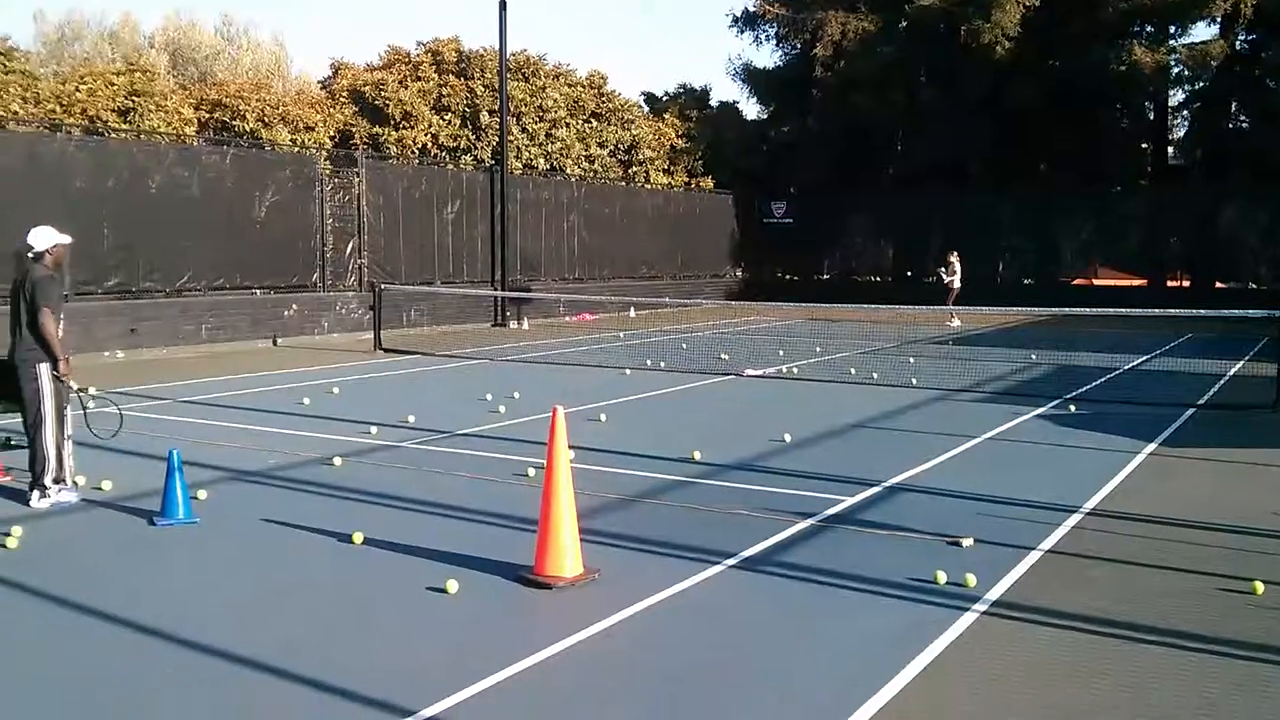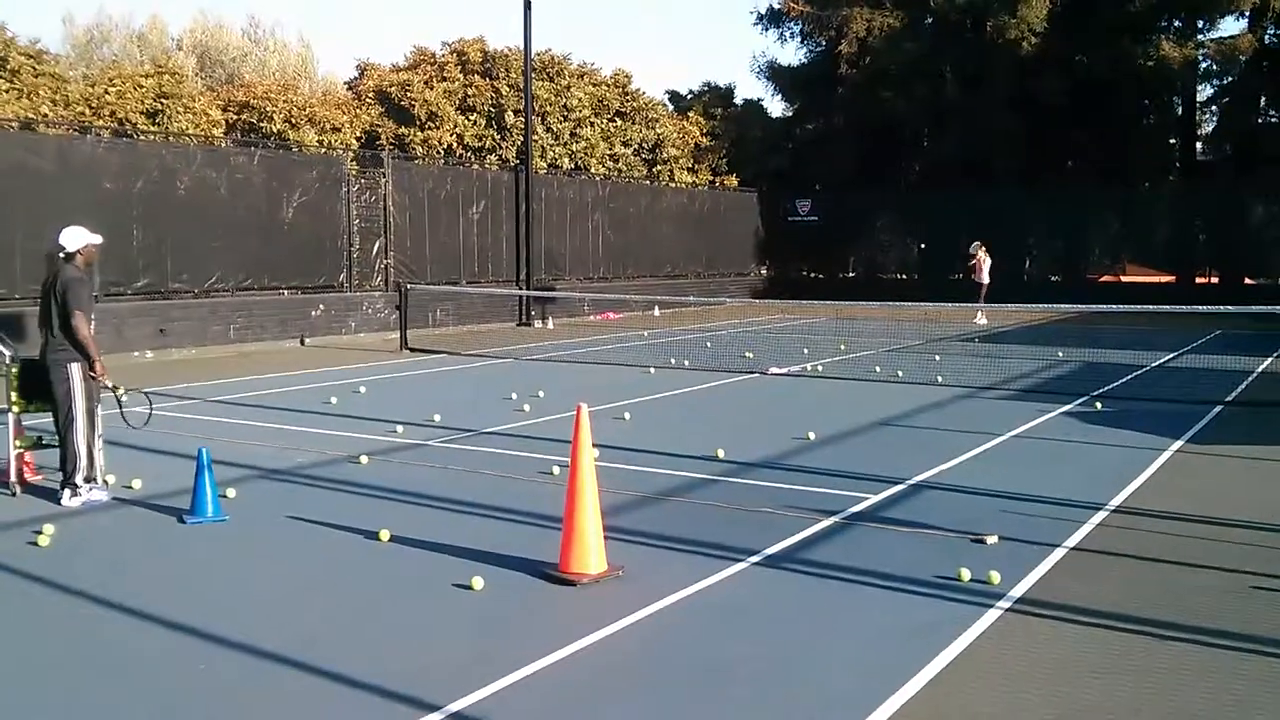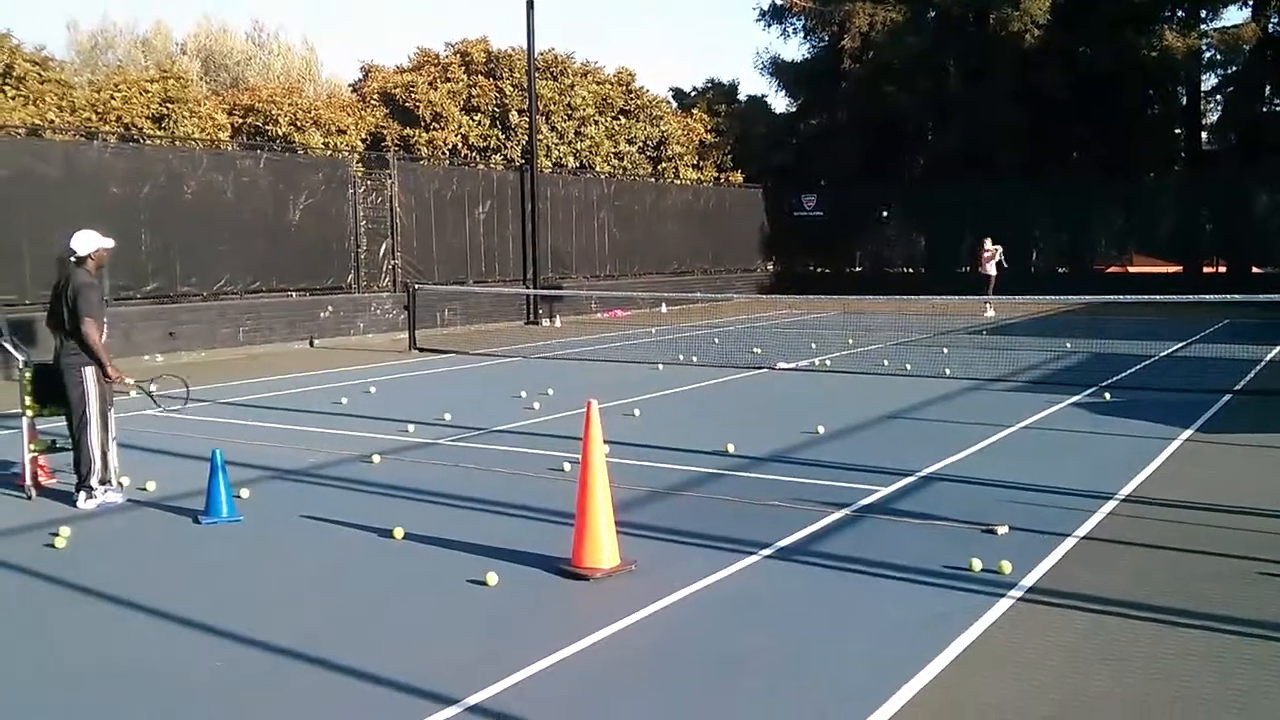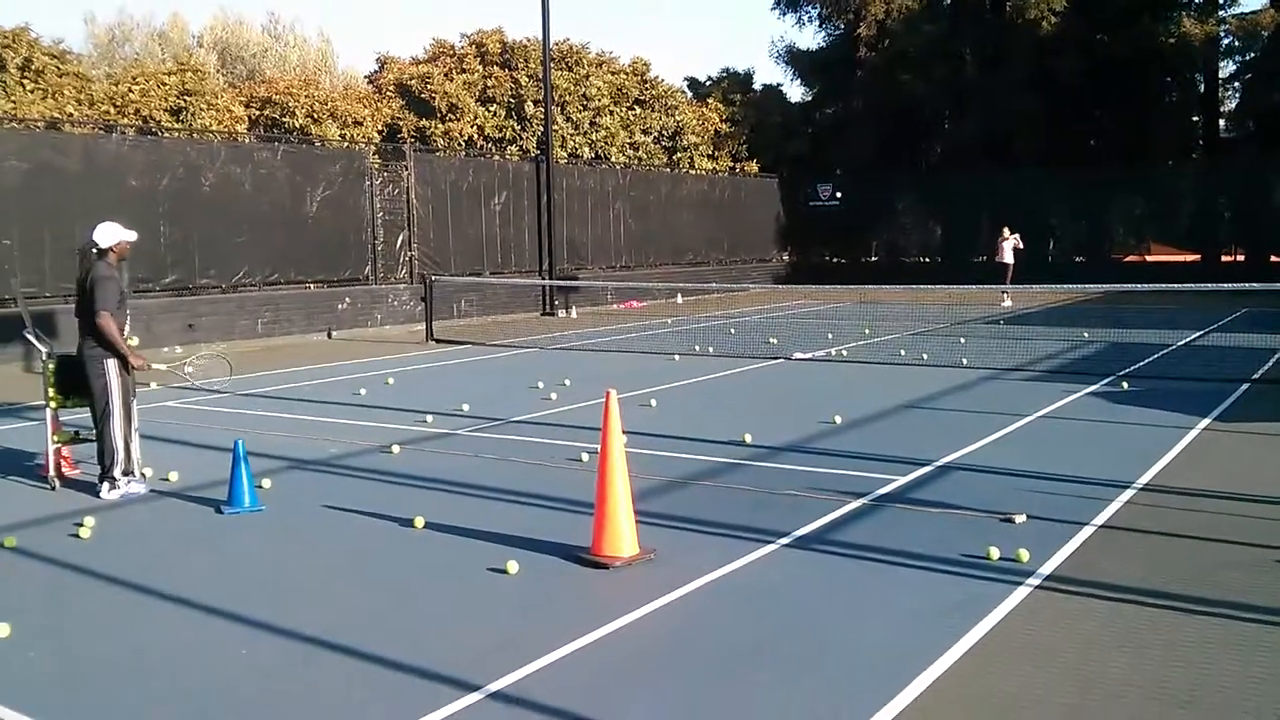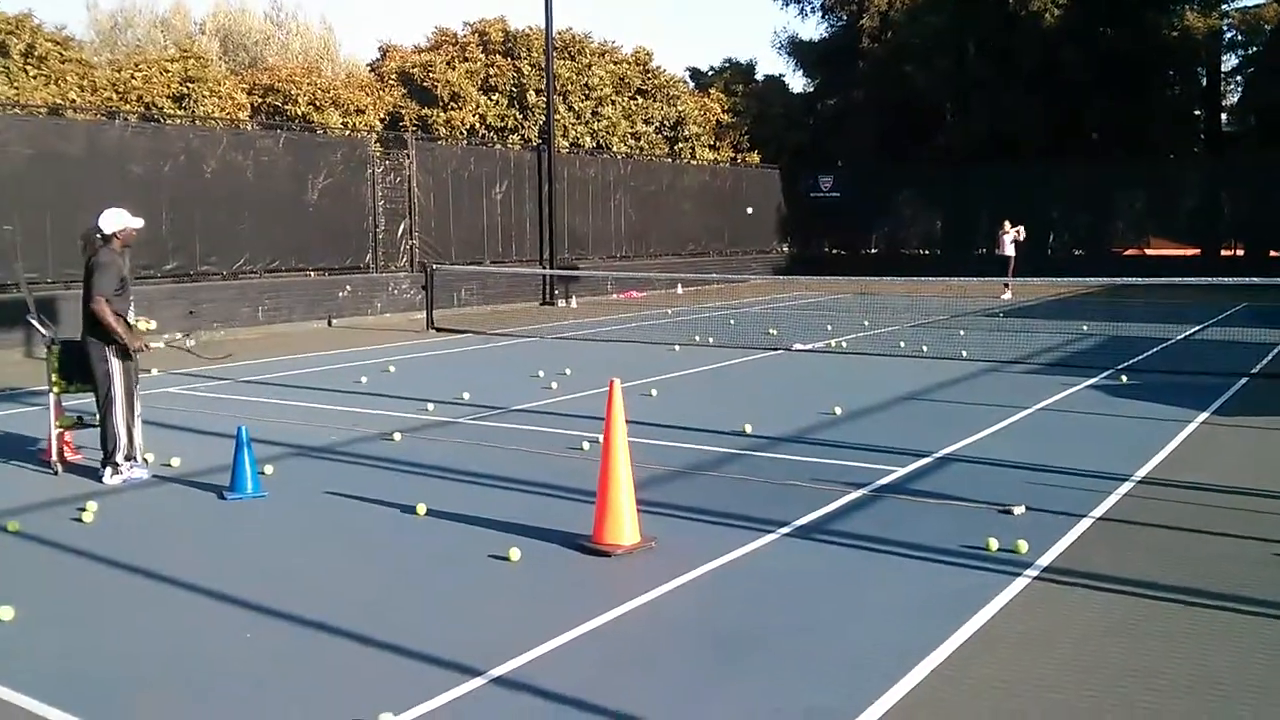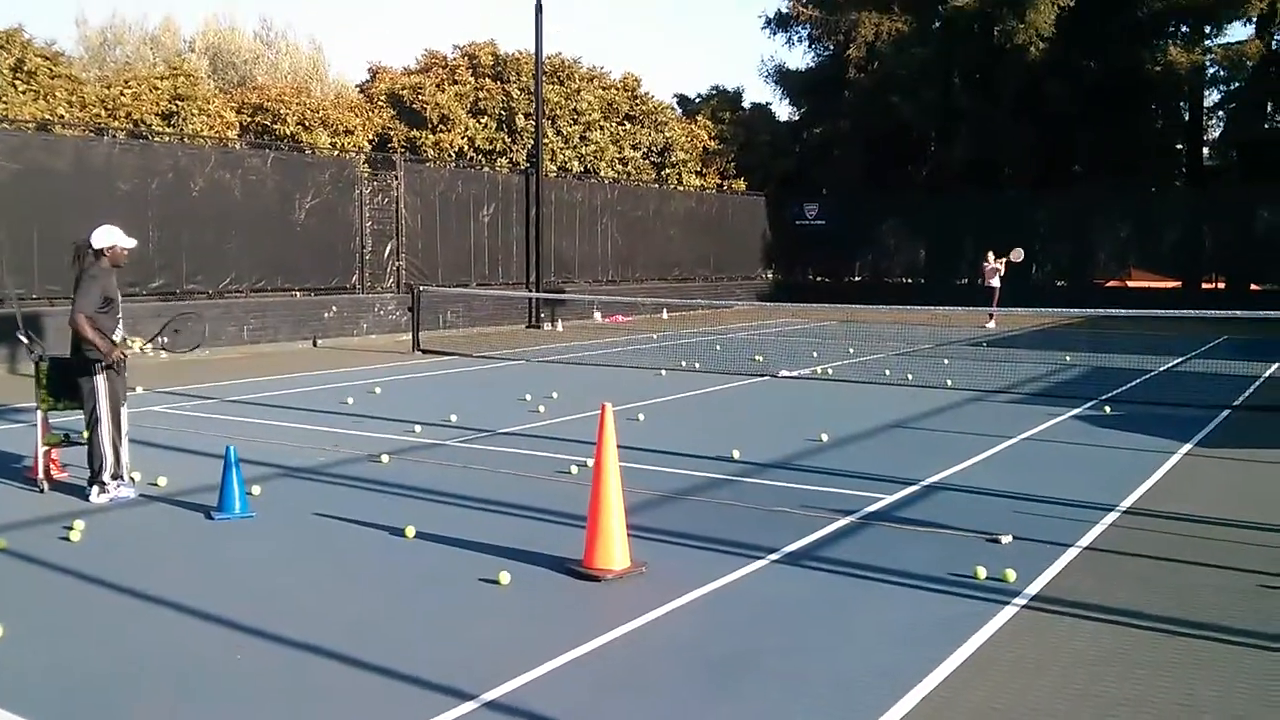
dt=0.2s
person 1, frame 1
left shoulder: (25, 277)
right shoulder: (46, 277)
left elbow: (20, 320)
right elbow: (45, 319)
right wrist: (61, 358)
left hip: (26, 358)
right hip: (40, 361)
left knee: (55, 423)
right knee: (47, 425)
left ankle: (56, 481)
right ankle: (44, 490)
person 1, frame 2
left shoulder: (55, 277)
right shoulder: (76, 278)
left elbow: (45, 320)
right elbow: (78, 322)
right wrist: (96, 359)
left hip: (58, 358)
right hip: (72, 361)
left knee: (85, 423)
right knee: (78, 424)
left ankle: (87, 480)
right ankle: (75, 488)
person 1, frame 3
left shoulder: (67, 280)
right shoulder: (87, 283)
left elbow: (52, 321)
right elbow: (88, 327)
right wrist: (108, 364)
left hip: (72, 362)
right hip: (84, 365)
left knee: (98, 425)
right knee: (91, 427)
left ankle: (101, 483)
right ankle: (89, 491)
person 1, frame 4
left shoulder: (94, 272)
right shoulder: (106, 275)
left elbow: (82, 313)
right elbow: (103, 319)
right wrist: (129, 354)
left hip: (102, 354)
right hip: (106, 356)
left knee: (123, 417)
right knee: (115, 419)
left ankle: (125, 473)
right ankle: (113, 482)
person 1, frame 5
left shoulder: (110, 258)
right shoulder: (107, 262)
right elbow: (98, 304)
left wrist: (130, 326)
right wrist: (126, 336)
left hip: (116, 340)
right hip: (108, 343)
left knee: (127, 402)
right knee: (117, 404)
left ankle: (128, 459)
right ankle: (115, 467)
person 1, frame 6
left shoulder: (105, 275)
right shoulder: (93, 278)
right elbow: (77, 319)
left wrist: (120, 341)
right wrist: (103, 346)
left hip: (108, 359)
right hip: (95, 361)
left knee: (116, 421)
right knee: (104, 422)
left ankle: (114, 478)
right ankle: (102, 486)
